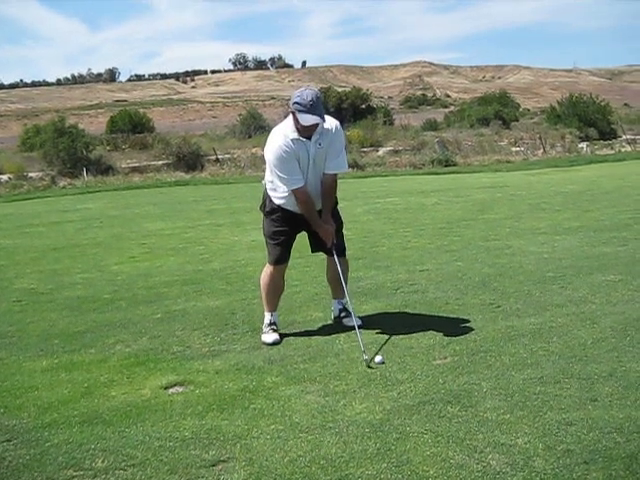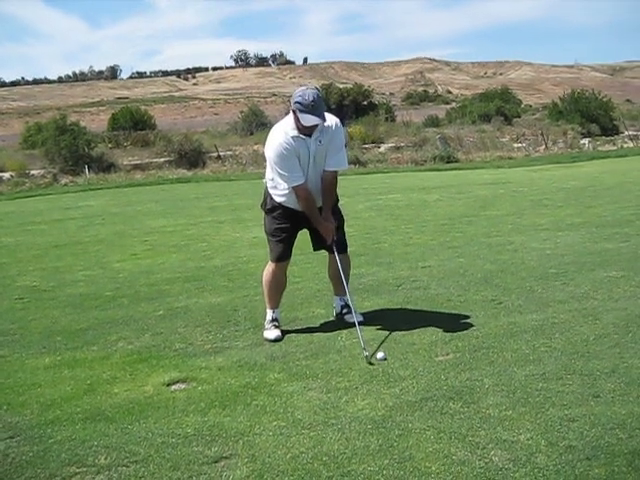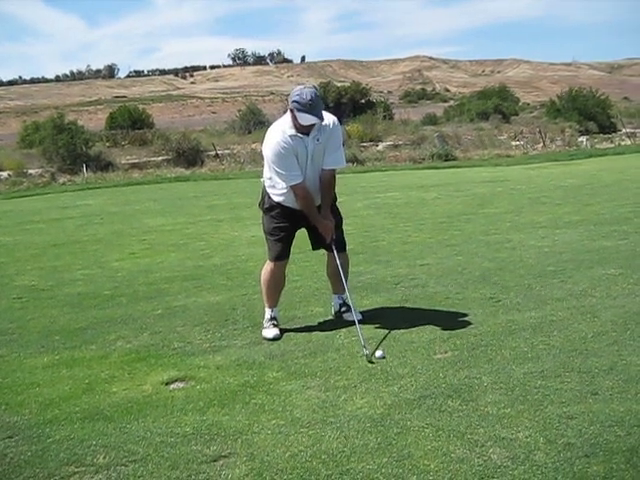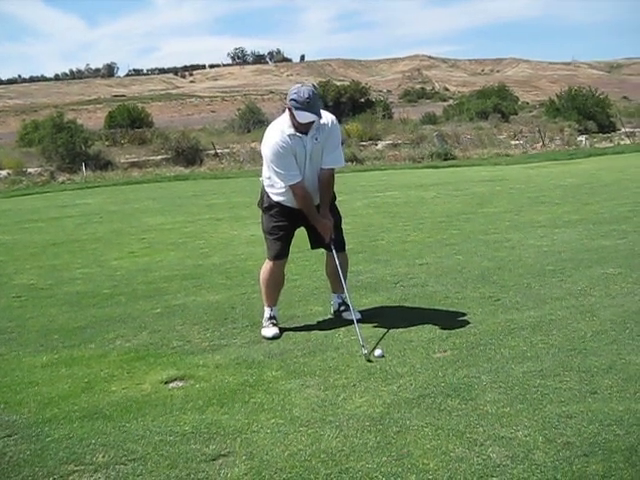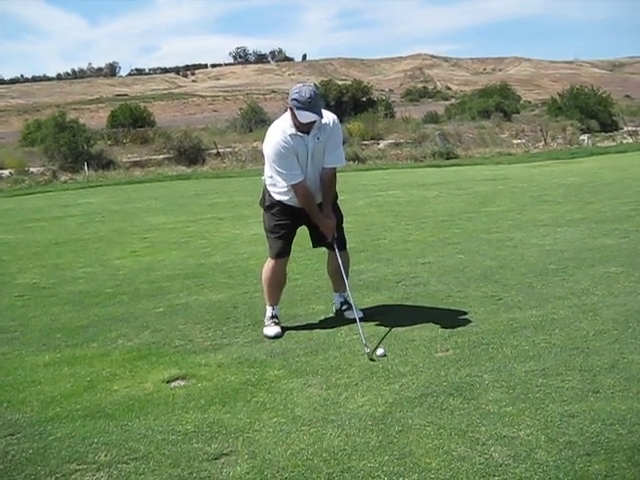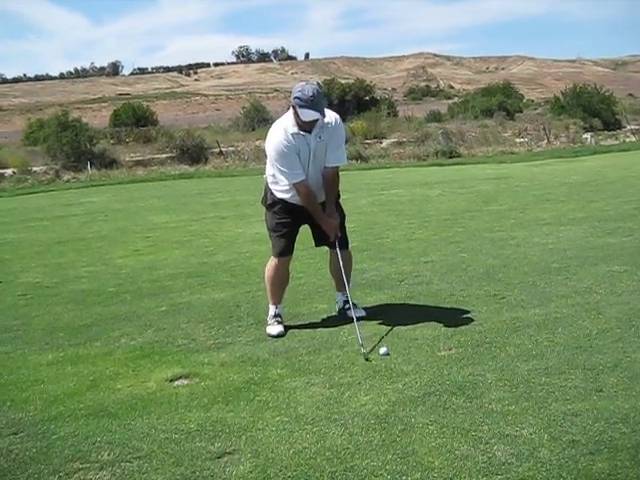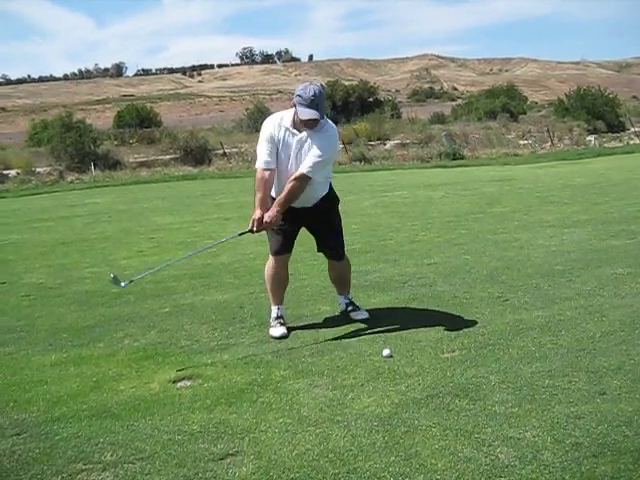
dt=0.3s
person 1, frame 1
left shoulder: (333, 129)
right shoulder: (279, 143)
left elbow: (330, 178)
right elbow: (299, 193)
left wrist: (327, 216)
right wrist: (319, 226)
left hip: (321, 202)
right hip: (283, 207)
left knee: (338, 254)
right knee: (277, 263)
left ankle: (339, 308)
right ankle: (270, 321)
person 1, frame 2
left shoulder: (333, 126)
right shoulder: (280, 141)
left elbow: (330, 175)
right elbow: (300, 190)
left wrist: (328, 213)
right wrist: (319, 223)
left hip: (322, 200)
right hip: (284, 204)
left knee: (340, 250)
right knee: (279, 260)
left ankle: (341, 304)
right ankle: (272, 317)
person 1, frame 3
left shoulder: (331, 125)
right shoulder: (277, 139)
left elbow: (328, 173)
right elbow: (298, 189)
left wrist: (326, 211)
right wrist: (318, 221)
left hip: (320, 198)
right hip: (282, 203)
left knee: (339, 249)
right knee: (277, 260)
left ankle: (339, 302)
right ankle: (270, 316)
person 1, frame 4
left shoulder: (329, 124)
right shoulder: (276, 139)
left elbow: (327, 173)
right elbow: (296, 188)
left wrist: (325, 210)
right wrist: (317, 221)
left hip: (319, 198)
right hip: (281, 203)
left knee: (338, 249)
right knee: (276, 259)
left ankle: (339, 301)
right ankle: (269, 315)
person 1, frame 5
left shoulder: (331, 123)
right shoulder: (278, 138)
left elbow: (329, 172)
right elbow: (298, 187)
left wrist: (328, 210)
right wrist: (319, 220)
left hip: (320, 196)
right hip: (283, 202)
left knee: (339, 248)
right knee: (278, 258)
left ankle: (340, 300)
right ankle: (271, 313)
person 1, frame 6
left shoulder: (334, 124)
right shoulder: (280, 137)
left elbow: (332, 172)
right elbow: (299, 186)
left wrist: (332, 211)
right wrist: (322, 219)
left hip: (323, 196)
right hip: (285, 201)
left knee: (341, 247)
right knee: (281, 256)
left ankle: (342, 300)
right ankle: (274, 312)
person 1, frame 7
left shoulder: (328, 134)
right shoulder: (273, 125)
left elbow: (301, 179)
right elbow: (265, 171)
left wrist: (276, 212)
right wrist: (260, 208)
left hip: (319, 201)
right hip: (279, 200)
left knee: (337, 256)
right knee: (278, 257)
left ankle: (346, 301)
right ankle: (277, 314)
